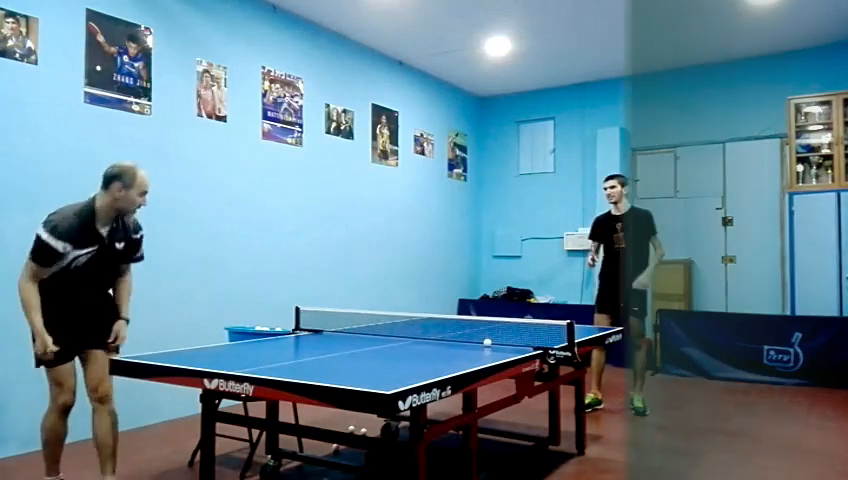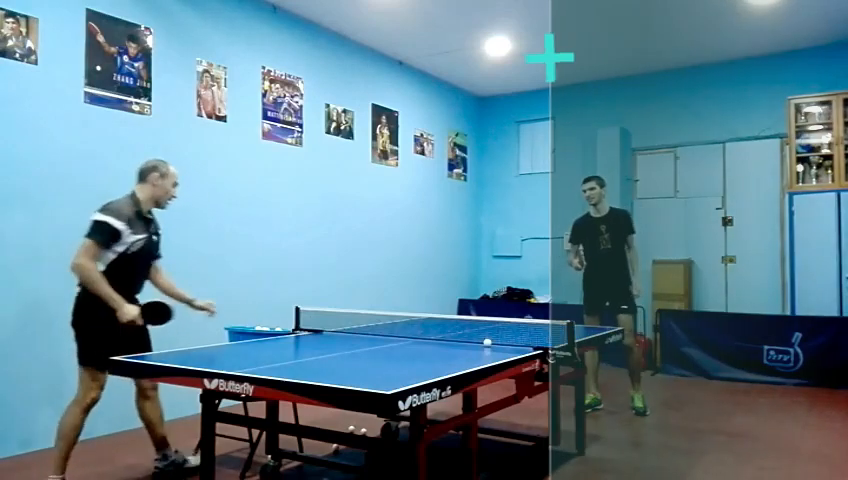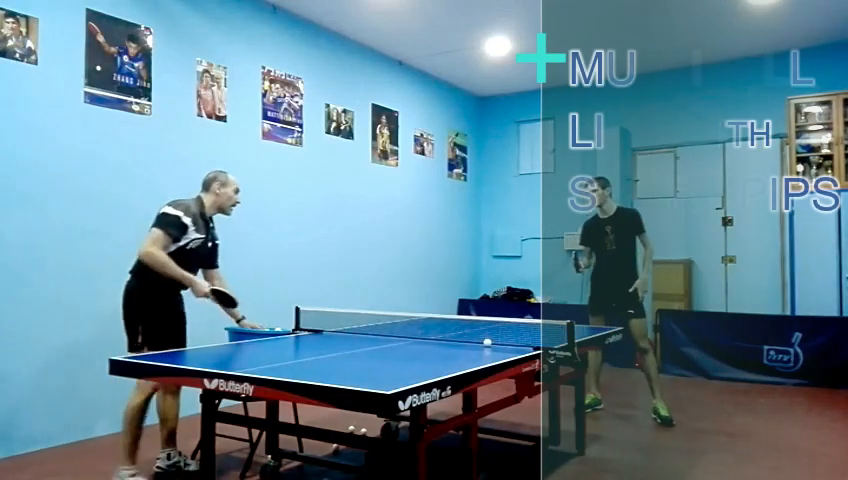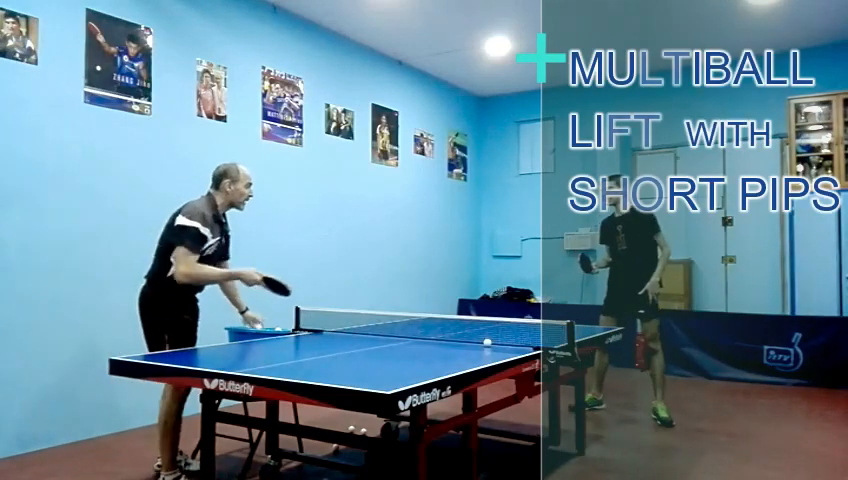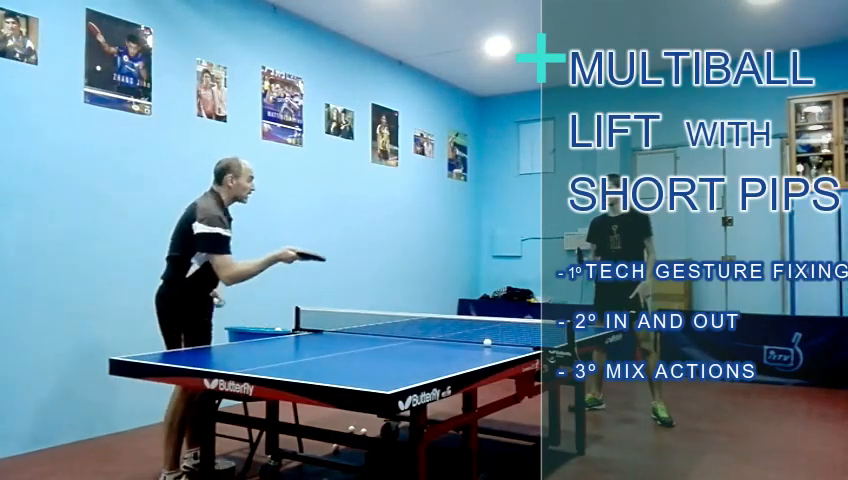
dt=0.5s
person 1, frame 1
left shoulder: (130, 228)
right shoulder: (62, 224)
right elbow: (29, 280)
left wrist: (123, 318)
right wrist: (40, 332)
left hip: (98, 312)
right hip: (57, 315)
left knee: (103, 396)
right knee: (63, 400)
person 1, frame 2
left shoulder: (150, 224)
right shoulder: (115, 214)
left elbow: (155, 274)
right elbow: (80, 264)
left wrist: (193, 302)
right wrist: (118, 305)
left hip: (128, 313)
right hip: (98, 314)
left knee: (147, 385)
right knee: (89, 396)
person 1, frame 3
left shoulder: (209, 231)
right shoulder: (180, 211)
left elbow: (215, 283)
right elbow: (148, 252)
left wrist: (240, 320)
right wrist: (191, 281)
left hip: (171, 302)
right hip: (145, 300)
left knee: (173, 380)
right knee: (150, 381)
left ankle: (168, 455)
person 1, frame 4
left shoulder: (220, 222)
right shoulder: (195, 216)
left elbow: (216, 269)
right elbow: (184, 272)
left wrist: (242, 309)
right wrist: (239, 274)
left hip: (183, 304)
right hip: (162, 304)
left knee: (180, 381)
right knee: (177, 385)
person 1, frame 5
left shoulder: (214, 209)
right shoulder: (209, 216)
right elbow: (228, 274)
left wrist: (208, 291)
right wrist: (275, 257)
left hip: (194, 302)
right hip: (180, 305)
right knee: (187, 385)
person 2, frame 1
left shoulder: (643, 217)
right shoulder: (600, 221)
left elbow: (659, 251)
right elbow: (594, 250)
left wrist: (646, 274)
right wrist: (591, 258)
left hip: (634, 286)
right hip: (607, 286)
left knee: (637, 340)
left ankle: (637, 395)
right ankle: (595, 394)
person 2, frame 2
left shoulder: (621, 216)
right shoulder: (580, 224)
left elbow: (631, 249)
right elbow: (571, 253)
left wrist: (636, 279)
right wrist: (575, 262)
left hip: (621, 285)
right hip: (593, 286)
left knee: (629, 342)
left ankle: (636, 394)
right ankle: (593, 394)
person 2, frame 3
left shoulder: (630, 216)
right shoulder: (590, 225)
left elbow: (648, 247)
left wrist: (643, 277)
right wrist: (582, 263)
left hip: (628, 287)
right hip: (600, 288)
left knee: (643, 344)
left ankle: (658, 402)
right ankle: (594, 395)
person 2, frame 4
left shoulder: (644, 216)
right shoulder: (607, 224)
left elbow: (665, 250)
left wrist: (655, 278)
right wrist: (597, 265)
left hip: (643, 289)
right hip: (616, 290)
left knee: (653, 345)
left ankle: (659, 404)
right ankle: (595, 395)
person 2, frame 5
left shoulder: (639, 218)
right shoulder: (598, 223)
left elbow: (651, 253)
left wrist: (646, 281)
left hip: (632, 290)
right hip: (605, 290)
left knee: (647, 345)
right knee: (599, 343)
left ankle: (657, 404)
right ankle: (595, 396)
